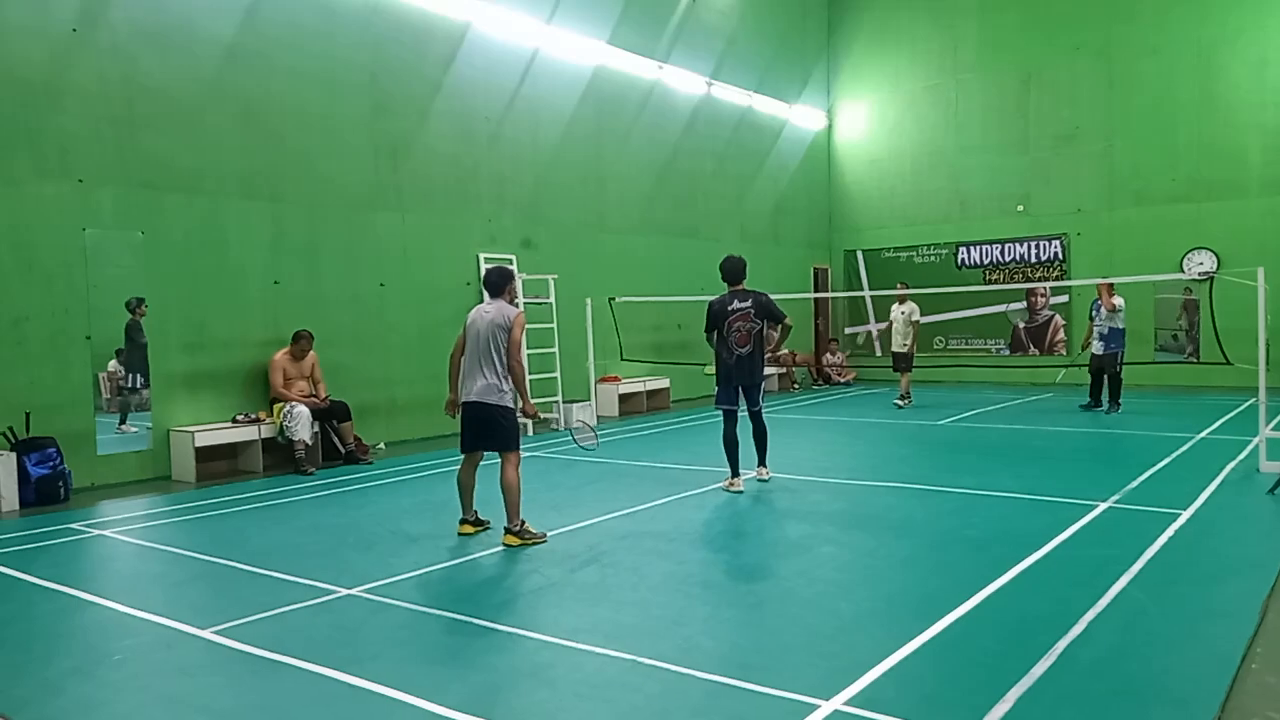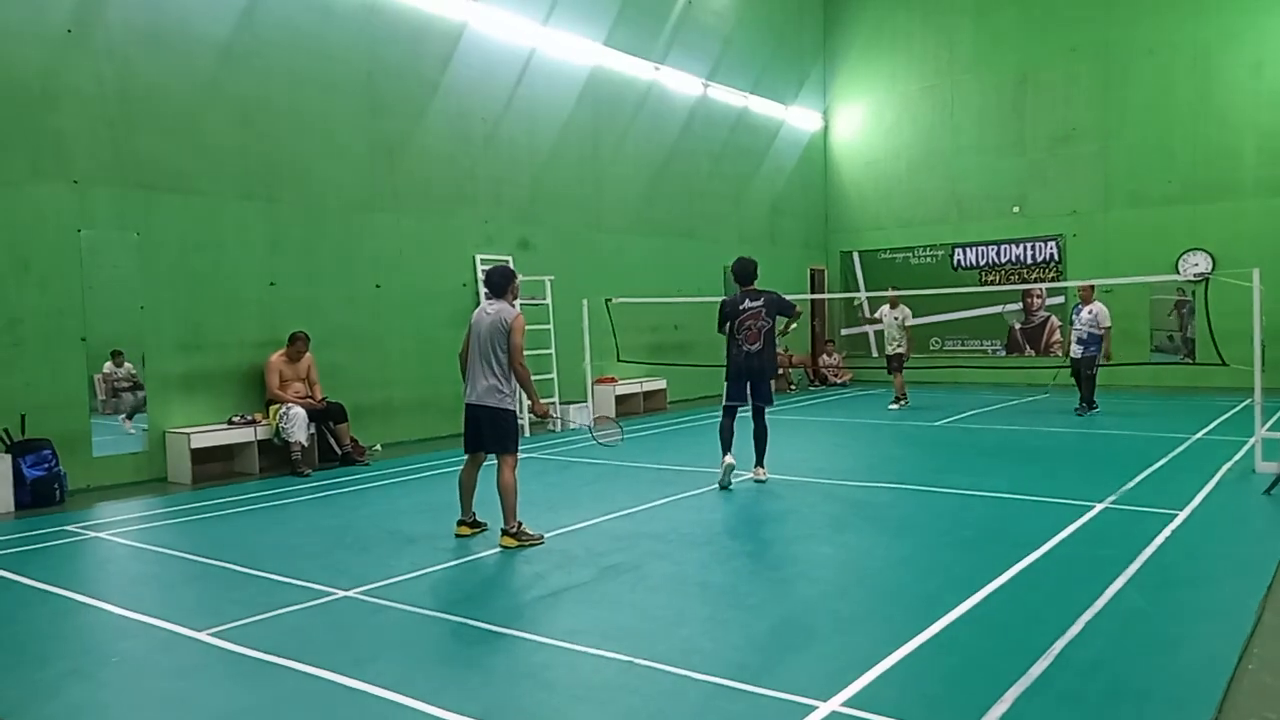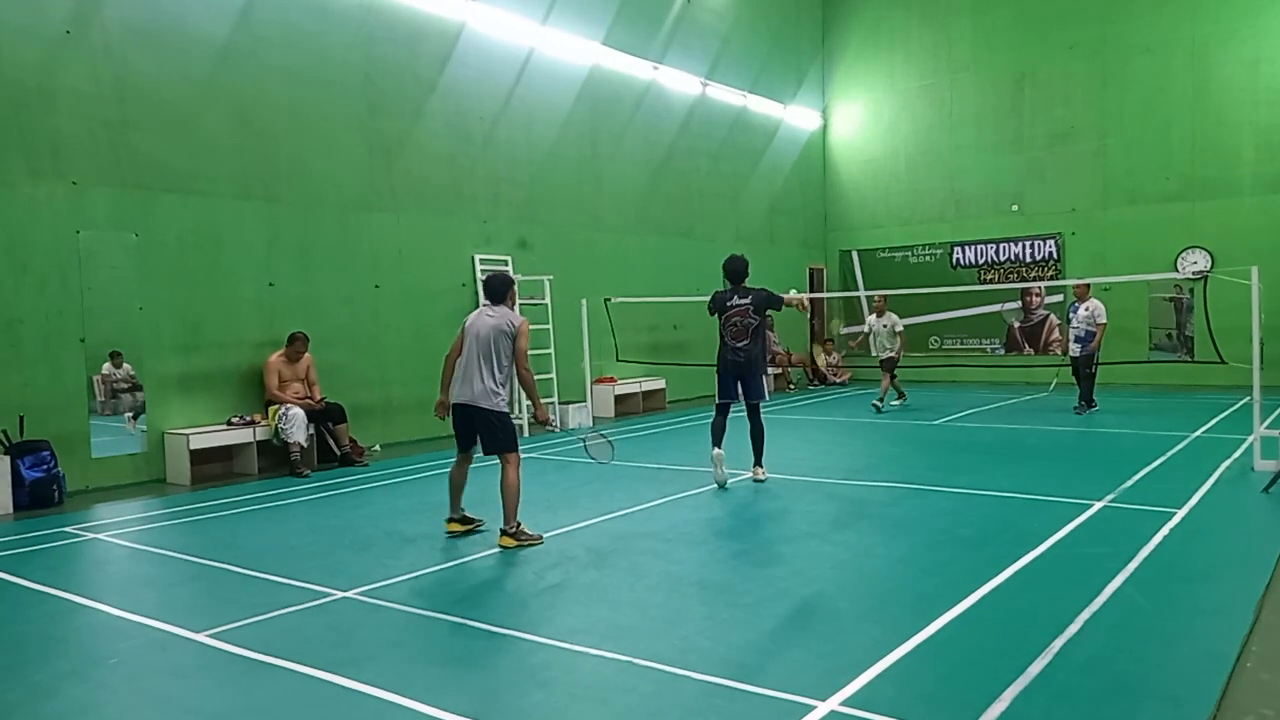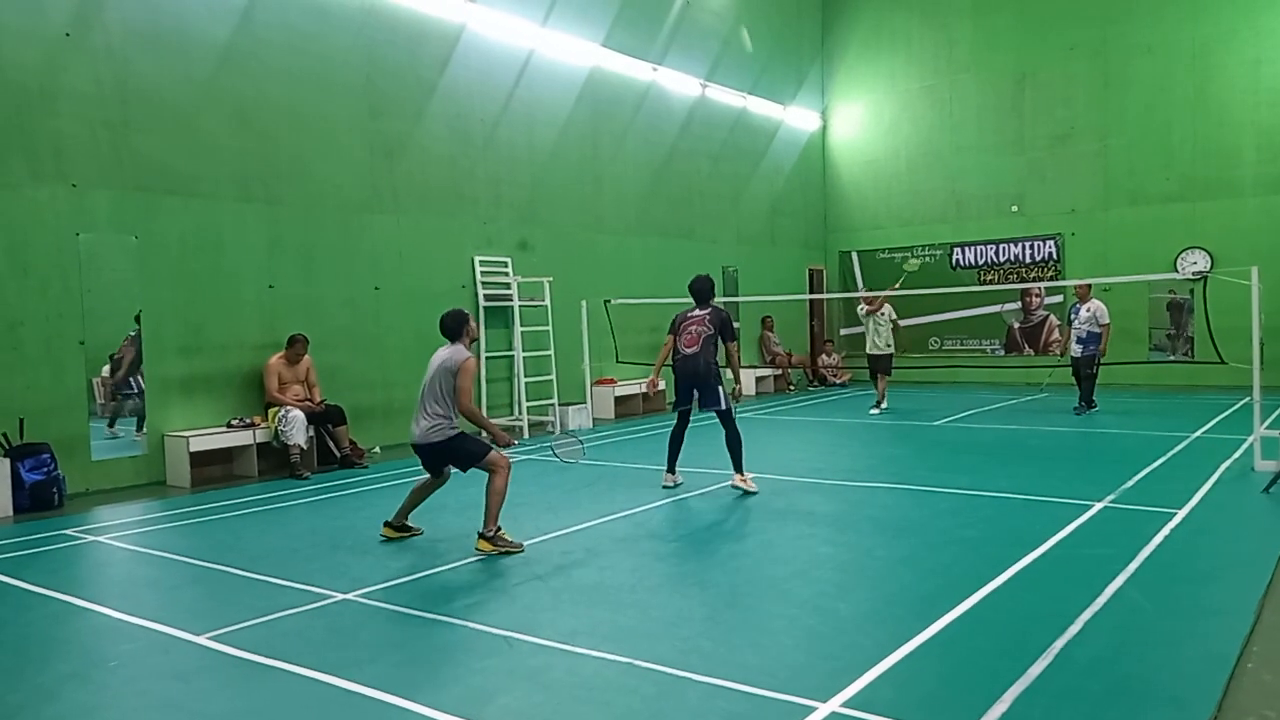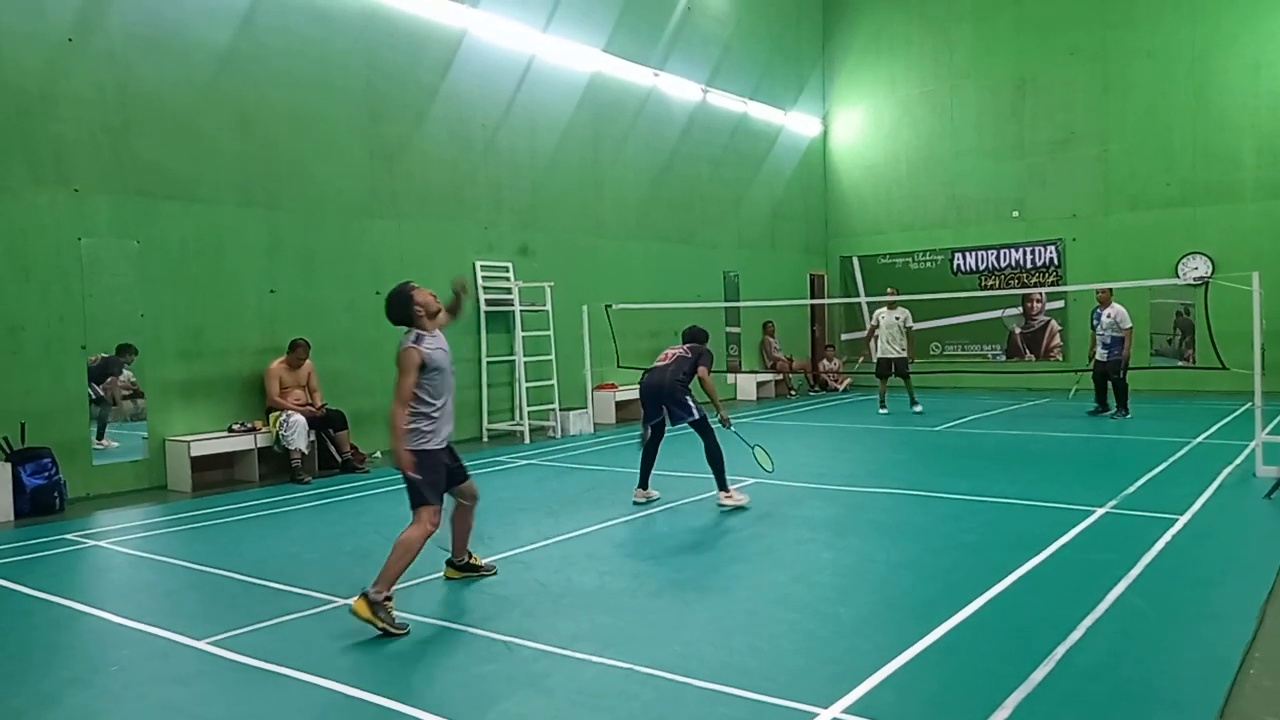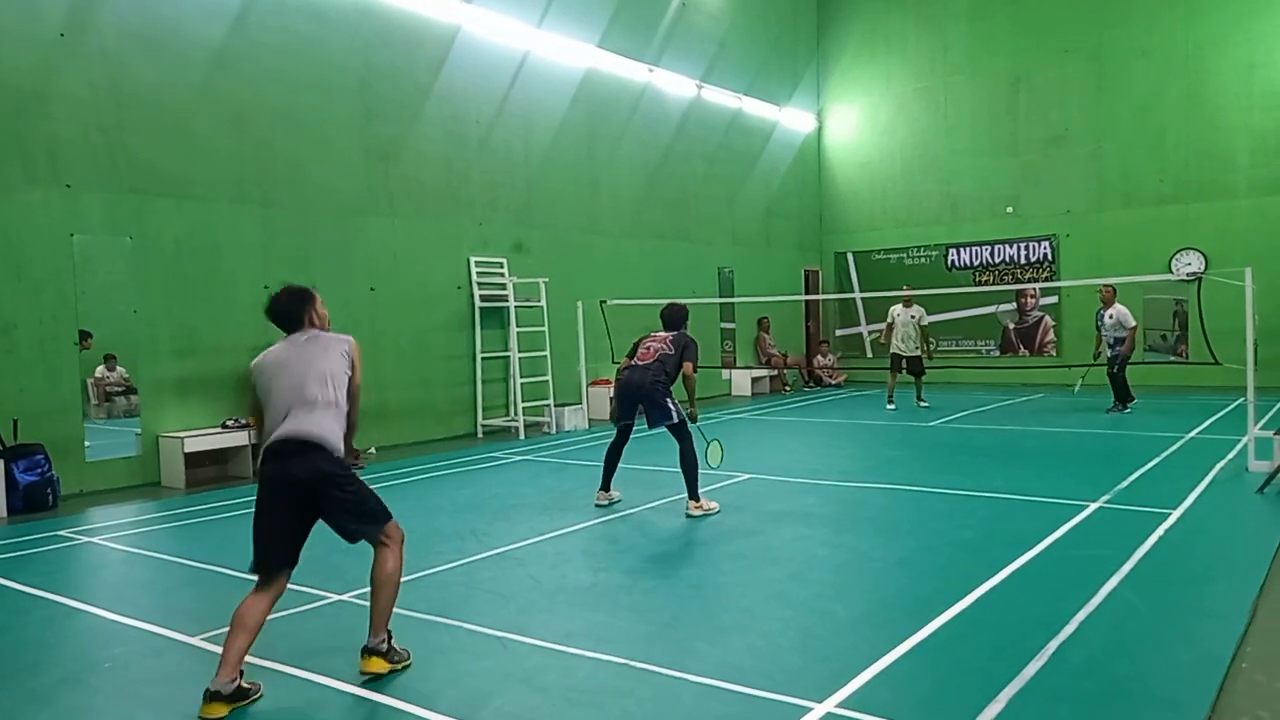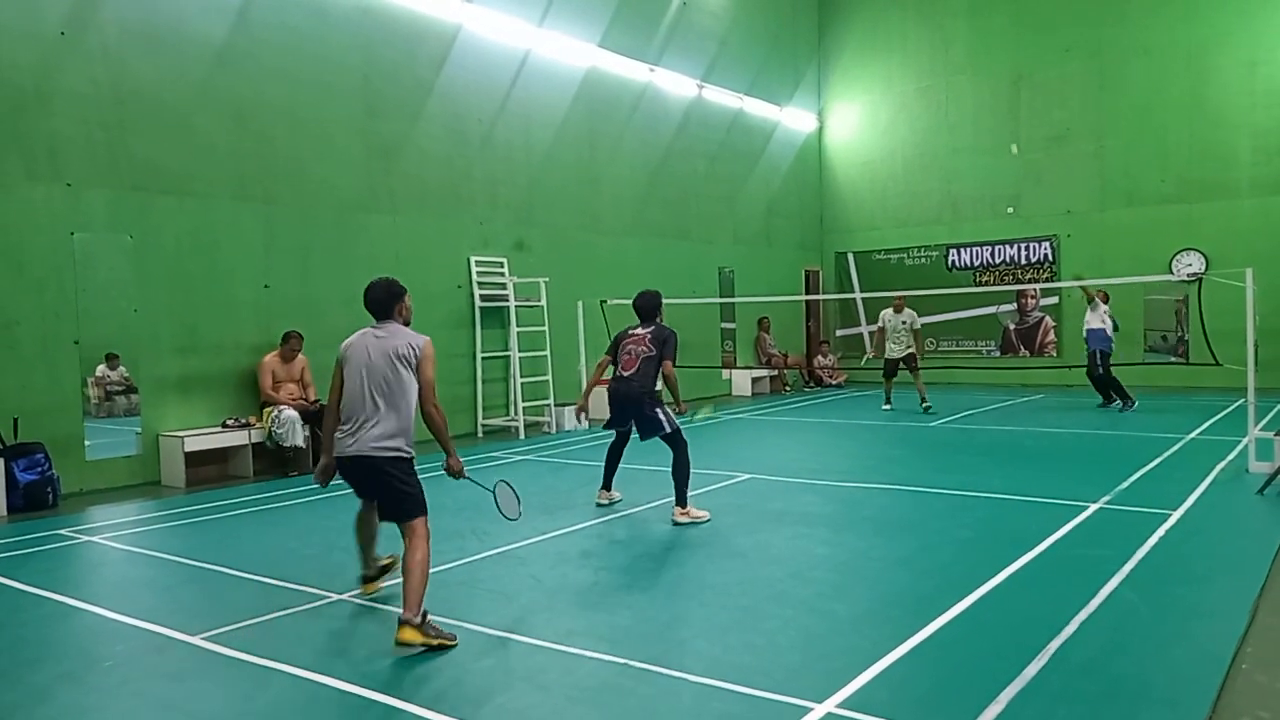
dt=0.7s
person 1, frame 1
left shoulder: (474, 313)
right shoulder: (514, 315)
left elbow: (456, 355)
right elbow: (514, 361)
left wrist: (453, 393)
right wrist: (525, 400)
left hip: (470, 397)
right hip: (497, 399)
left knee: (471, 458)
right knee: (510, 460)
left ankle: (468, 519)
right ankle: (514, 528)
person 1, frame 2
left shoulder: (478, 313)
right shoulder: (513, 317)
left elbow: (464, 355)
right elbow: (517, 364)
right wrist: (535, 400)
left hip: (474, 399)
right hip: (499, 401)
left knee: (473, 459)
right knee: (507, 462)
left ankle: (466, 520)
right ankle: (511, 530)
person 1, frame 3
left shoulder: (473, 317)
right shoulder: (517, 322)
left elbow: (451, 356)
right elbow: (523, 369)
left wrist: (444, 395)
right wrist: (538, 406)
left hip: (461, 400)
right hip: (490, 402)
left knee: (463, 457)
right knee: (511, 461)
left ankle: (456, 517)
right ankle: (510, 530)
person 1, frame 4
left shoulder: (441, 353)
right shoulder: (466, 359)
right elbow: (465, 407)
right wrist: (495, 432)
left hip: (420, 435)
right hip: (441, 435)
left knee: (439, 477)
right knee: (500, 466)
left ankle: (396, 523)
right ankle: (489, 534)
person 1, frame 5
left shoulder: (434, 331)
right shoulder: (413, 349)
left elbow: (450, 314)
right elbow: (399, 404)
left wrist: (458, 297)
right wrist: (398, 447)
left hip: (439, 442)
right hip: (421, 447)
left knee: (468, 496)
right knee: (426, 521)
left ankle: (459, 561)
right ankle: (376, 597)
person 1, frame 6
left shoulder: (262, 363)
right shoulder: (344, 346)
right elbow: (350, 415)
left hip: (275, 469)
right hip: (322, 460)
left knee: (268, 587)
right knee: (391, 539)
right ankle: (378, 648)
person 1, frame 7
left shoulder: (350, 345)
right shoulder: (418, 344)
left elbow: (333, 406)
right elbow: (430, 407)
left wrist: (327, 454)
right wrist: (451, 453)
left hip: (348, 452)
right hip: (388, 453)
left knee: (372, 502)
right knee: (417, 534)
left ankle: (369, 571)
right ankle: (412, 621)
person 2, frame 1
left shoulder: (716, 305)
right shoulder: (761, 300)
left elbow: (709, 338)
right elbow: (787, 324)
right wrist: (776, 346)
left hip: (727, 371)
right hip: (754, 369)
left knee: (730, 422)
right knee: (757, 417)
left ankle: (735, 478)
right ankle: (762, 467)
person 2, frame 2
left shoulder: (728, 303)
right shoulder: (771, 299)
left elbow: (721, 330)
right elbow: (797, 312)
right wrist: (786, 328)
left hip: (737, 367)
right hip: (763, 367)
left knee: (728, 414)
right knee: (759, 416)
left ankle: (727, 455)
right ankle: (759, 468)
person 2, frame 3
left shoulder: (719, 298)
right shoulder: (760, 297)
right elbow: (786, 301)
right wrist: (800, 300)
left hip: (727, 363)
right hip: (752, 364)
left knee: (721, 412)
right knee: (754, 414)
left ankle: (717, 448)
right ankle: (758, 467)
person 2, frame 4
left shoulder: (681, 317)
right shoulder: (720, 315)
left elbow: (668, 344)
right elbow: (731, 351)
left wrist: (655, 374)
right wrist: (738, 381)
left hip: (682, 369)
right hip: (706, 370)
left knee: (681, 421)
right knee: (728, 421)
left ankle: (670, 474)
right ankle: (739, 476)
person 2, frame 5
left shoulder: (668, 352)
right shoulder: (702, 351)
right elbow: (702, 375)
left wrist: (645, 427)
right wrist: (720, 410)
left hip: (646, 383)
right hip: (671, 385)
left knee: (655, 435)
right knee: (708, 436)
left ankle: (642, 490)
right ankle: (725, 492)
person 2, frame 6
left shoulder: (645, 338)
right shoulder: (686, 341)
left elbow: (622, 368)
right elbow: (688, 372)
left wrist: (615, 403)
right wrist: (692, 405)
left hip: (627, 383)
right hip: (653, 386)
left knee: (621, 437)
right knee: (685, 439)
left ankle: (604, 492)
right ankle: (695, 502)
person 2, frame 7
left shoulder: (624, 334)
right shoulder: (666, 333)
left elbow: (602, 365)
right elbow: (667, 371)
left wrist: (584, 398)
right wrist: (678, 402)
left hip: (617, 392)
right hip: (642, 395)
left knee: (621, 438)
right knee: (679, 445)
left ankle: (605, 491)
right ankle: (682, 508)
